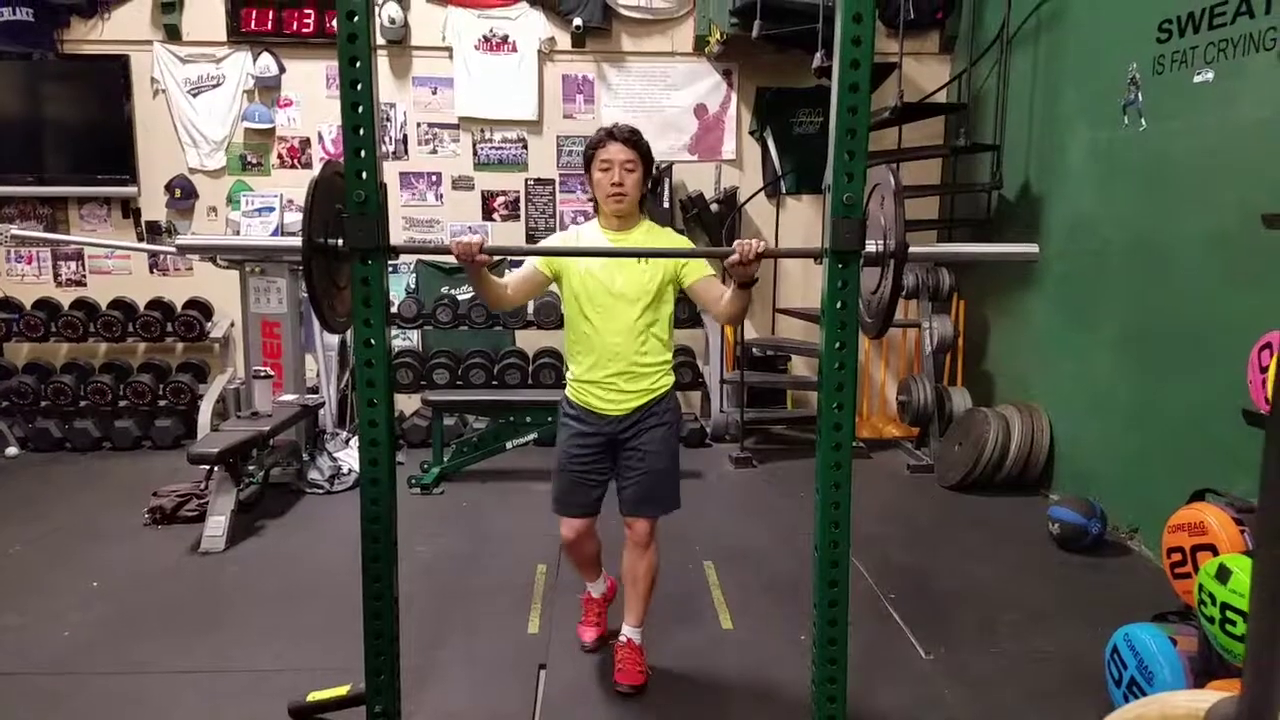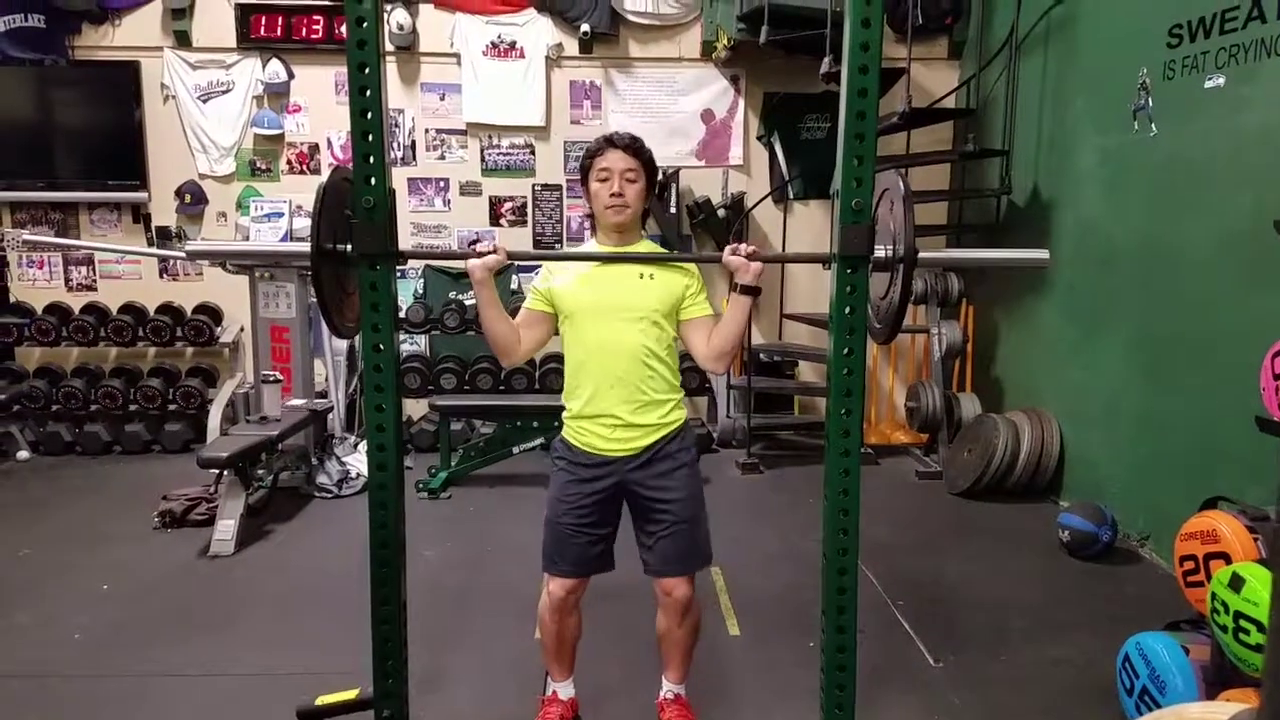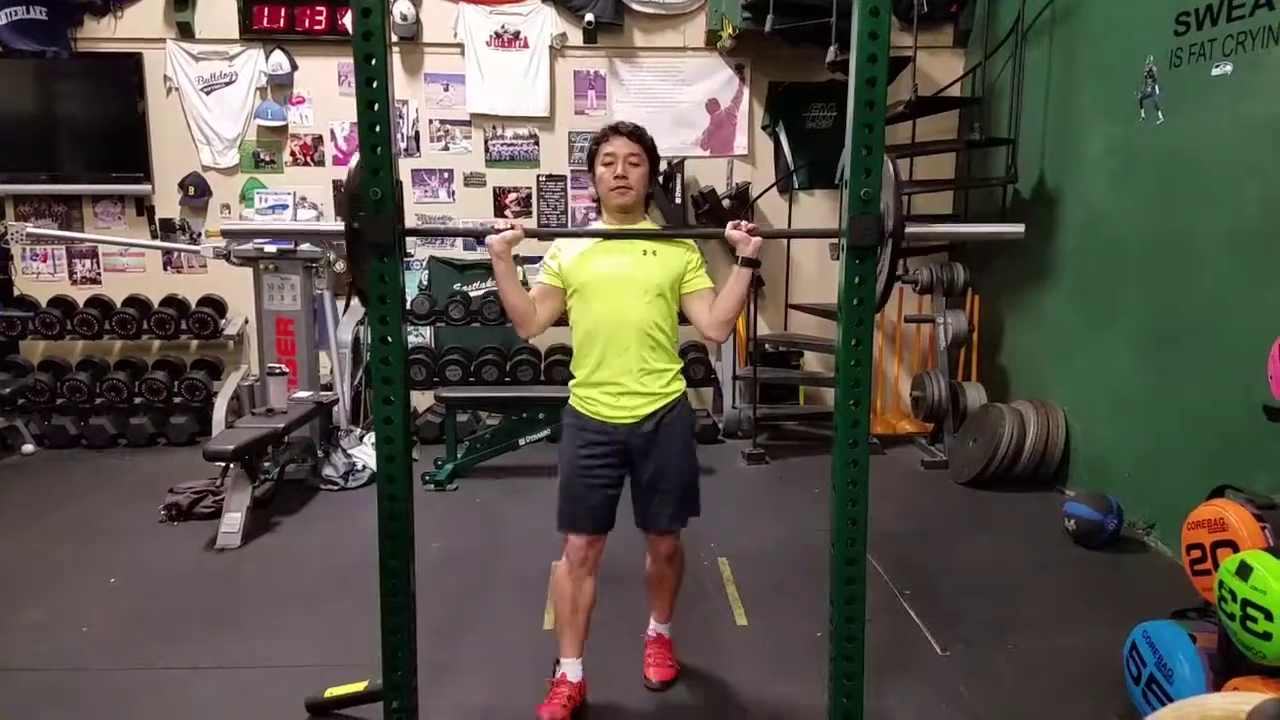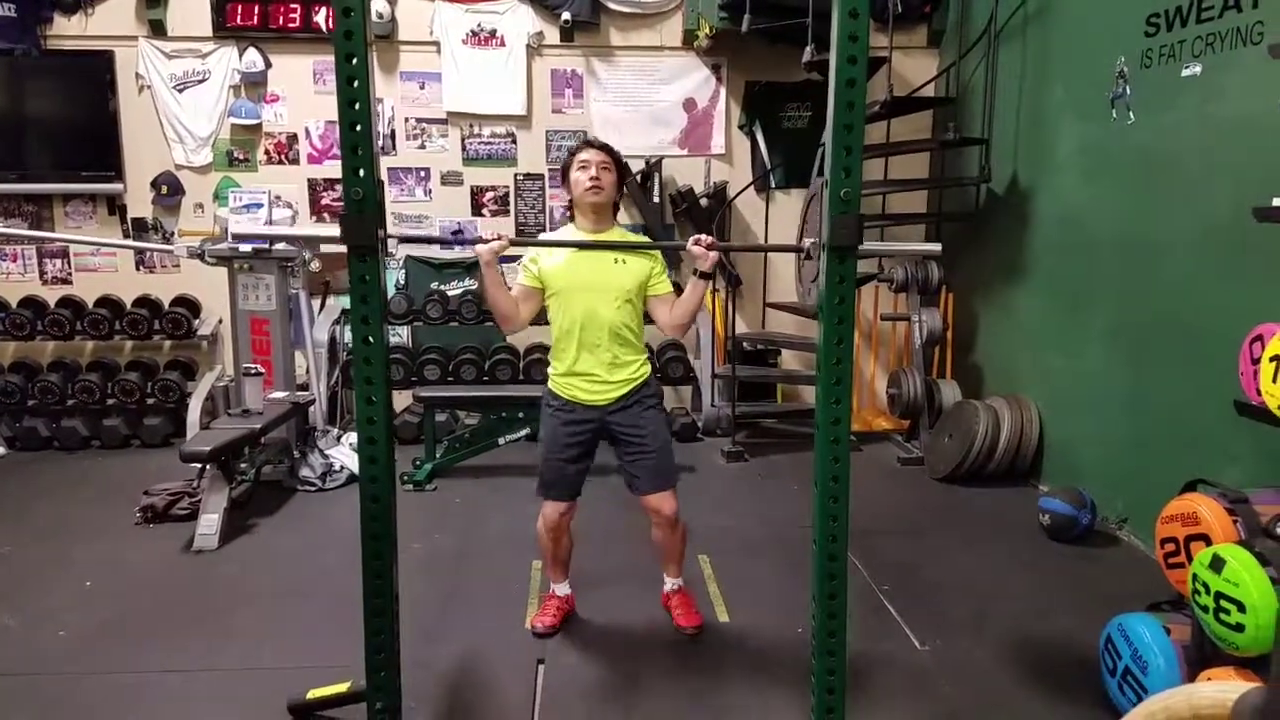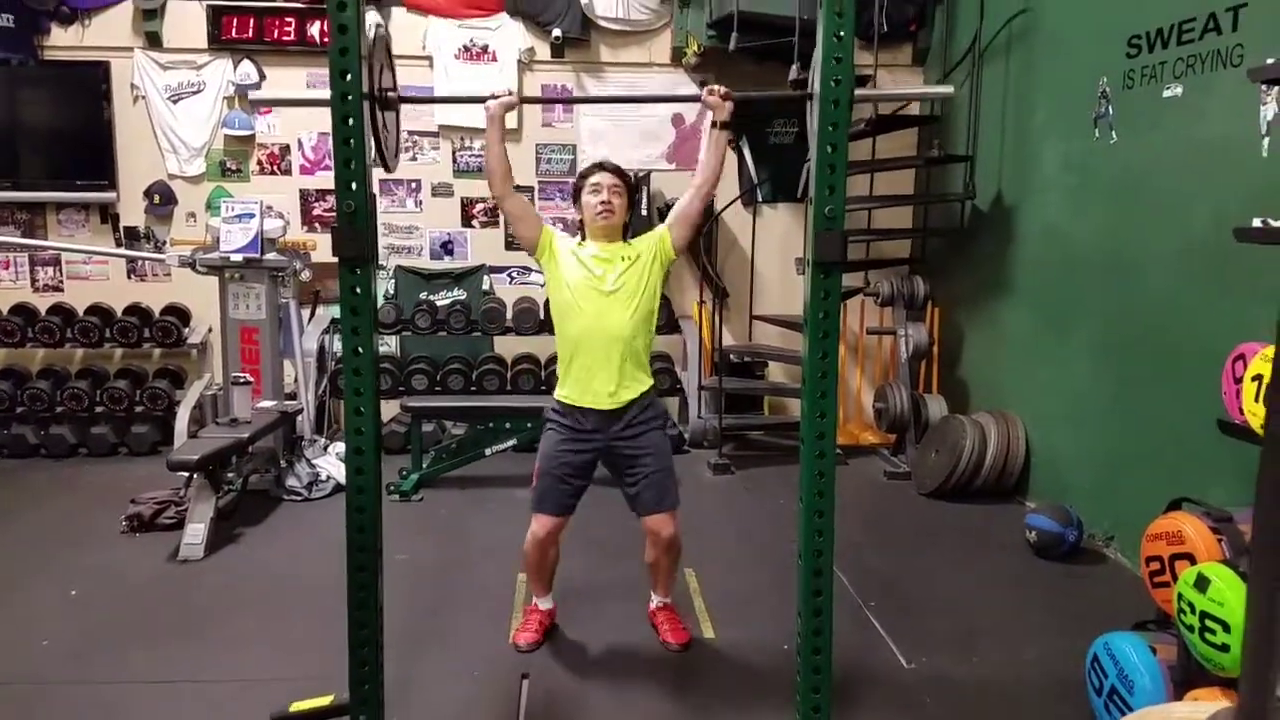
dt=1s
person 1, frame 1
left shoulder: (671, 246)
right shoulder: (566, 245)
left elbow: (725, 311)
right elbow: (505, 297)
left wrist: (743, 279)
right wrist: (475, 268)
left hip: (650, 410)
right hip: (584, 408)
left knee: (640, 529)
right knee: (573, 530)
left ankle: (631, 638)
right ankle: (598, 589)
person 1, frame 2
left shoulder: (680, 272)
right shoulder: (558, 271)
left elbow: (716, 359)
right elbow: (511, 352)
left wrist: (745, 287)
right wrist: (483, 283)
left hip: (664, 451)
right hip: (582, 452)
left knee: (678, 592)
right knee: (560, 591)
person 1, frame 3
left shoulder: (679, 249)
right shoulder: (567, 248)
left elbow: (717, 327)
right elbow: (528, 324)
left wrist: (745, 261)
right wrist: (502, 260)
left hip: (662, 415)
right hip: (590, 417)
left knee: (665, 543)
right knee: (579, 548)
left ankle: (659, 633)
person 1, frame 4
left shoulder: (644, 253)
right shoulder: (544, 252)
left elbow: (674, 325)
right elbow: (510, 321)
left wrist: (702, 273)
right wrist: (488, 265)
left hip: (633, 396)
right hip: (568, 400)
left knee: (664, 508)
right knee: (554, 513)
left ankle: (673, 588)
right ankle: (560, 594)
person 1, frame 5
left shoulder: (652, 253)
right shoulder: (555, 251)
left elbow: (702, 189)
right elbow: (502, 192)
left wrist: (720, 125)
right wrist: (496, 121)
left hip: (636, 414)
right hip: (571, 415)
left knee: (664, 531)
right knee: (541, 533)
left ankle: (660, 604)
right ankle: (541, 608)
